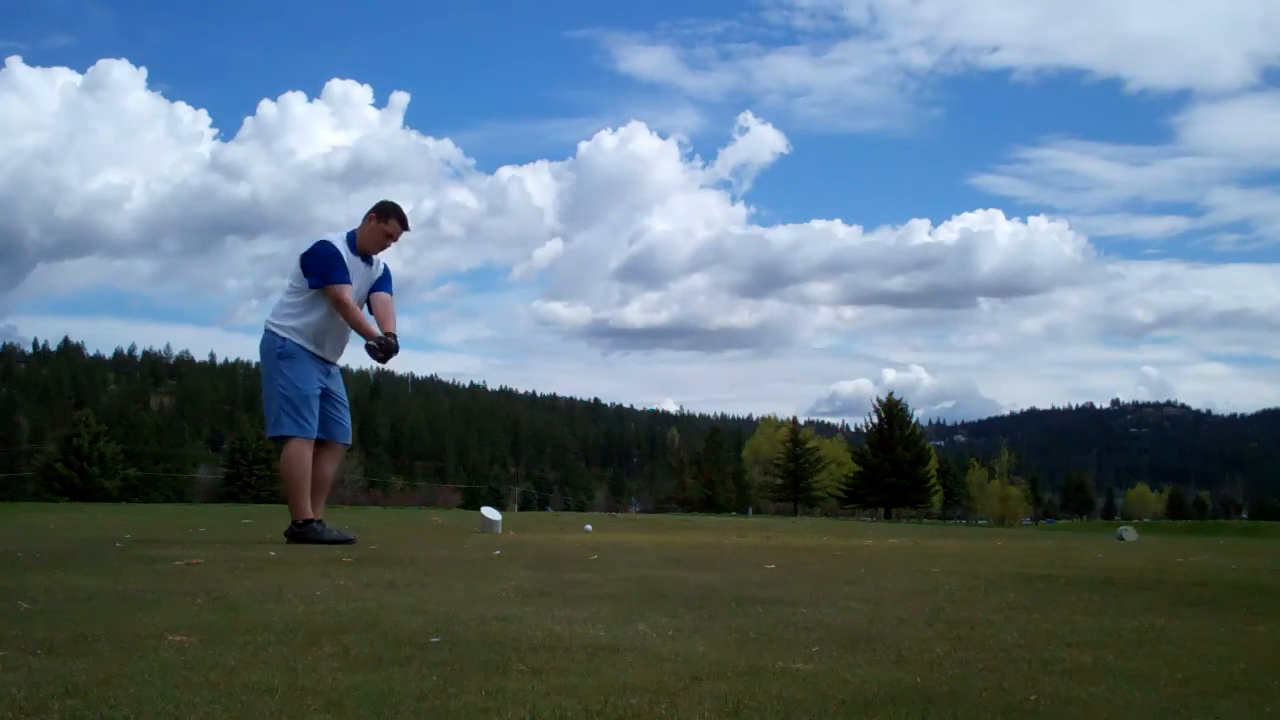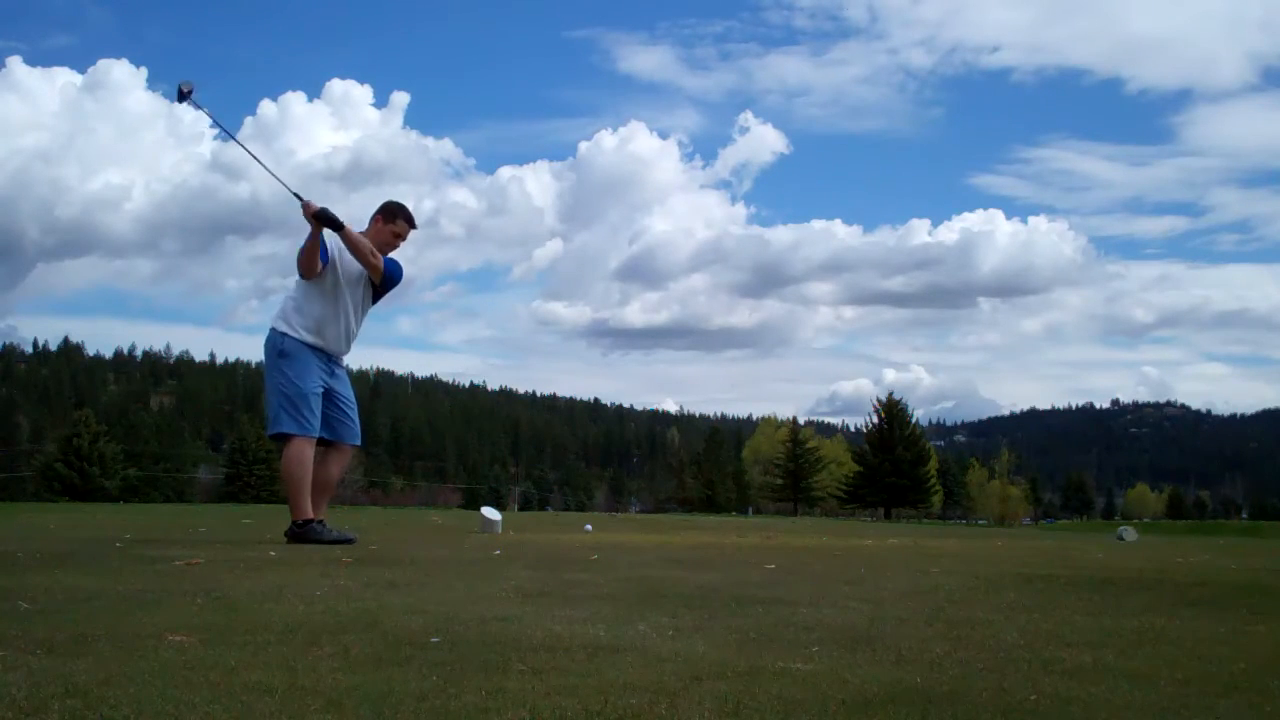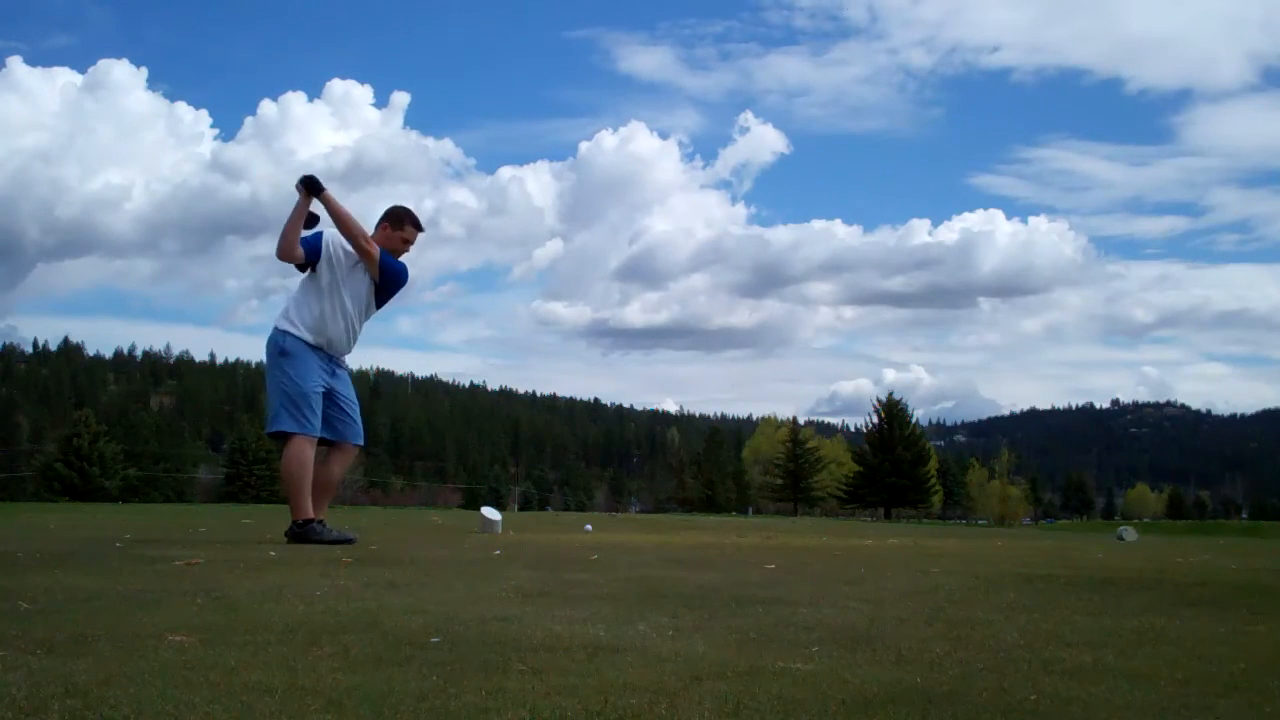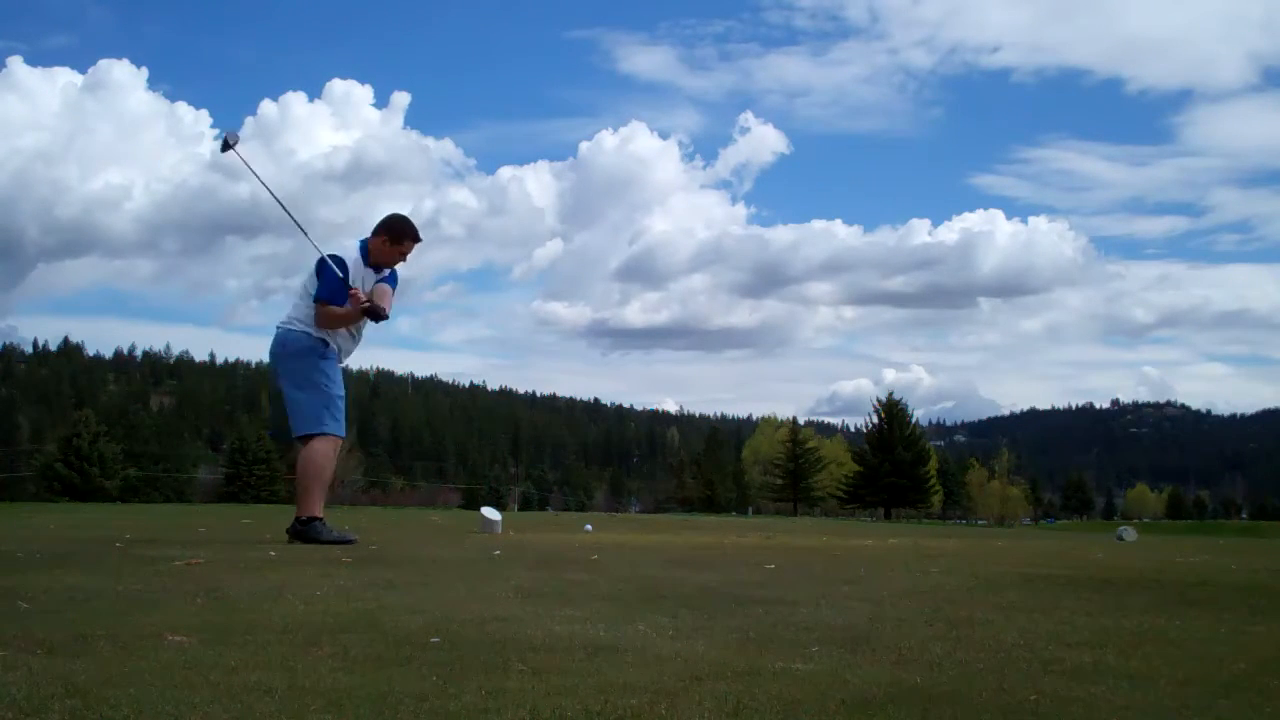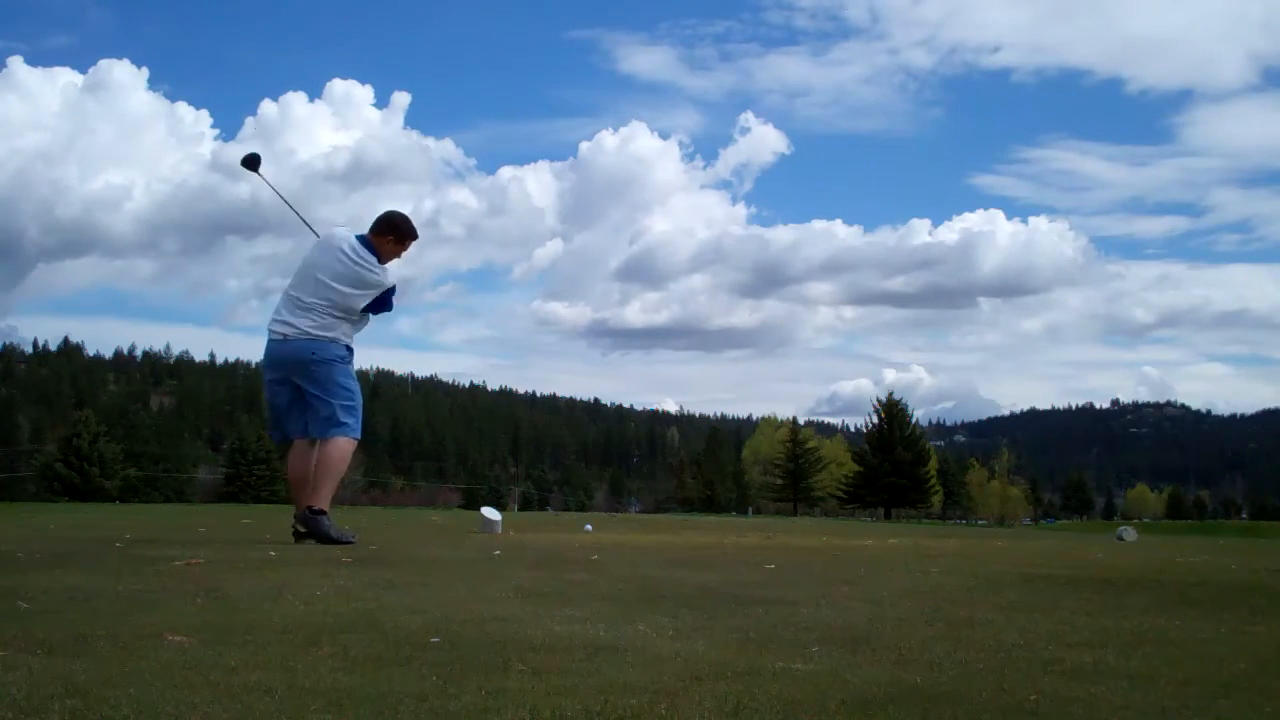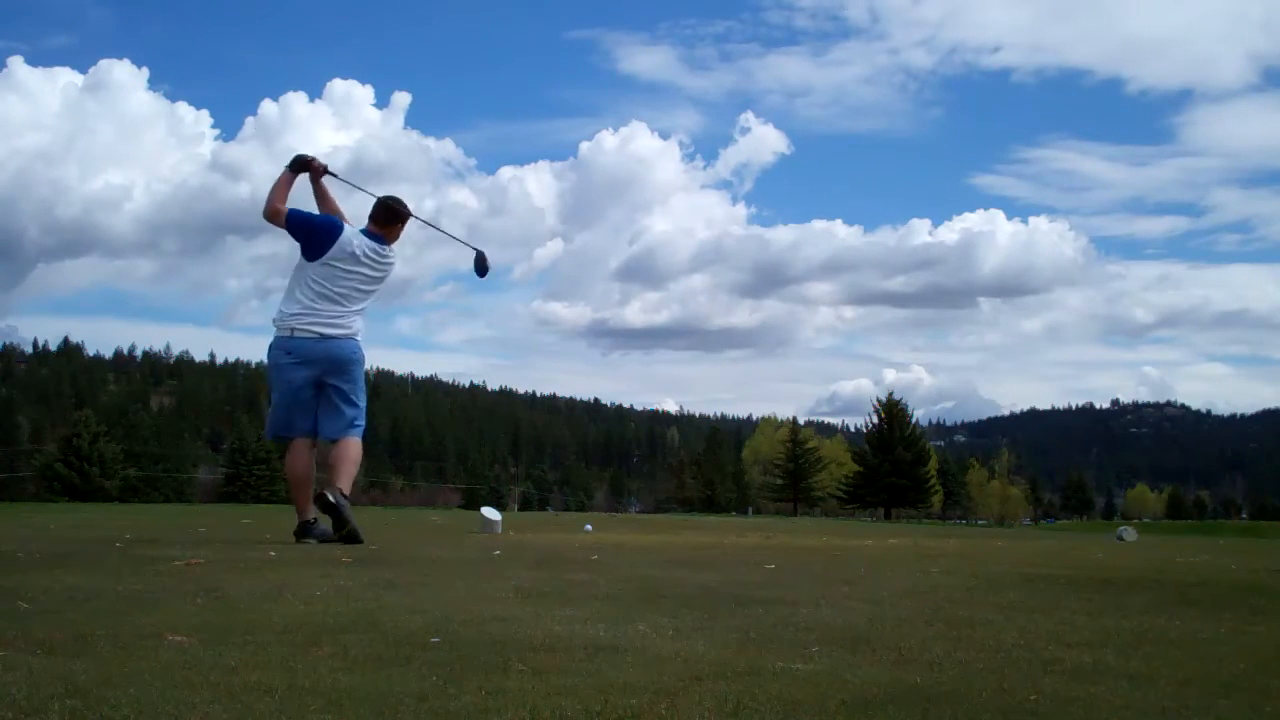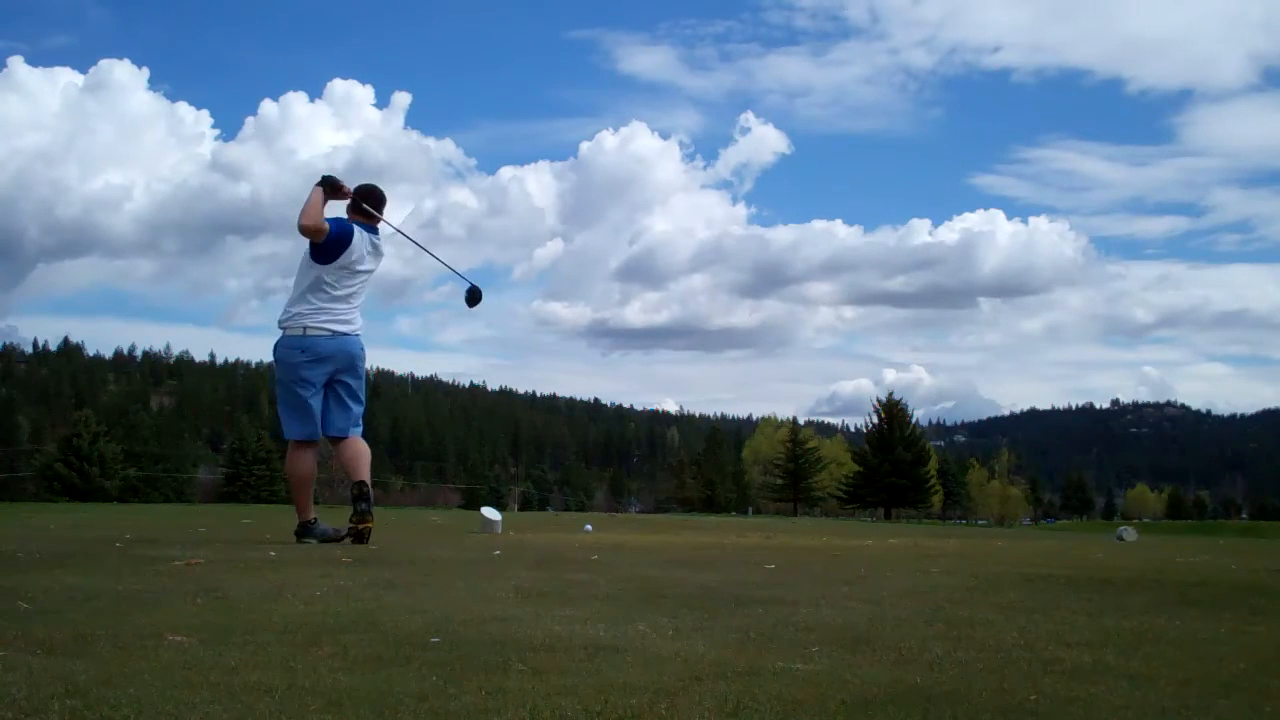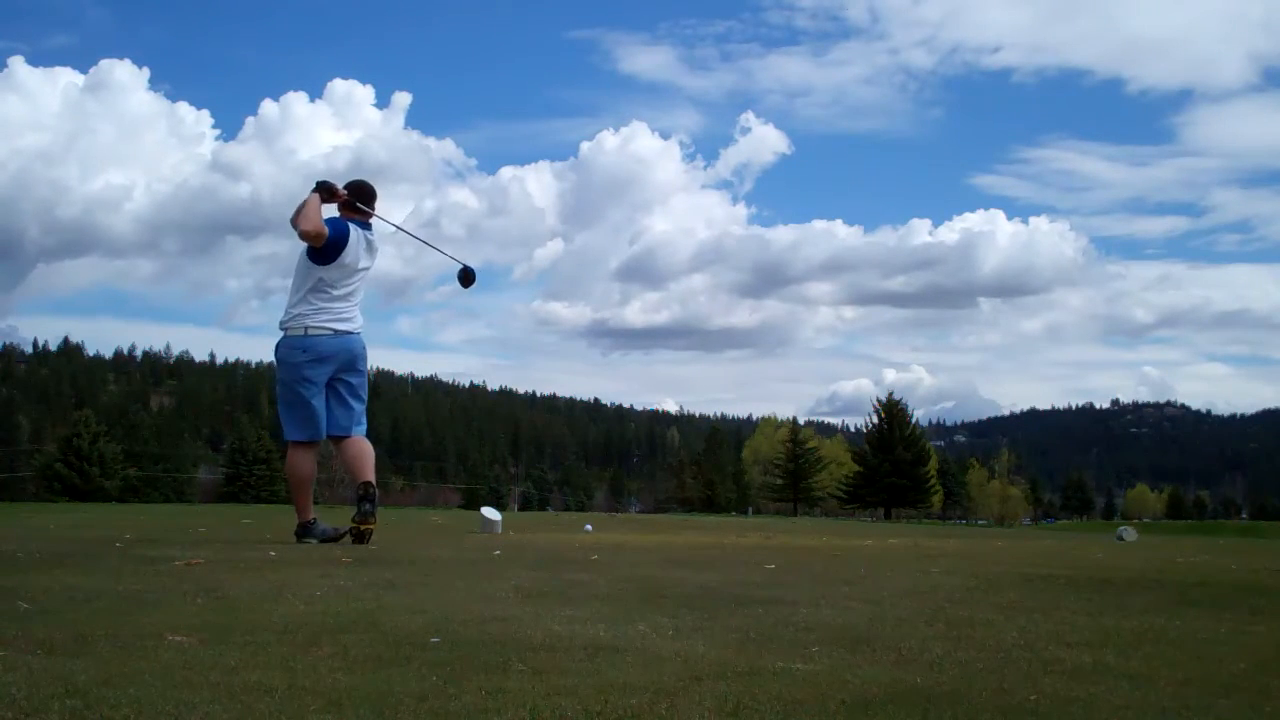
dt=0.2s
person 1, frame 1
left shoulder: (380, 269)
right shoulder: (329, 248)
left elbow: (383, 302)
right elbow: (342, 301)
left wrist: (388, 335)
right wrist: (371, 336)
left hip: (325, 360)
right hip: (291, 348)
left knee: (335, 441)
right knee: (300, 435)
left ankle: (312, 521)
right ankle: (303, 522)
person 1, frame 2
left shoulder: (391, 270)
right shoulder: (327, 243)
left elbow: (369, 261)
right elbow: (308, 268)
left wrist: (339, 226)
right wrist: (317, 227)
left hip: (332, 361)
right hip: (294, 348)
left knee: (344, 443)
right knee: (303, 435)
left ankle: (312, 522)
right ankle: (303, 524)
person 1, frame 3
left shoulder: (396, 273)
right shoulder: (328, 242)
left elbow: (361, 244)
right elbow: (286, 252)
left wrist: (324, 195)
right wrist: (303, 203)
left hip: (330, 360)
right hip: (294, 345)
left knee: (347, 443)
right knee: (303, 433)
left ankle: (312, 518)
right ankle: (303, 522)
person 1, frame 4
left shoulder: (386, 273)
right shoulder: (339, 263)
left elbow: (382, 306)
right elbow: (325, 319)
left wrist: (368, 303)
right wrist: (358, 307)
left hip: (309, 352)
right hip: (307, 346)
left knee: (322, 436)
right knee: (324, 433)
left ankle: (305, 519)
right ankle: (309, 521)
person 1, frame 5
left shoulder: (338, 237)
right shoulder: (382, 282)
right elbow: (380, 307)
left hip: (280, 346)
right hip: (326, 351)
left knee: (302, 437)
right knee: (341, 432)
left ankle: (303, 522)
right ankle: (316, 513)
person 1, frame 6
left shoulder: (334, 232)
right shoulder: (386, 261)
left elbow: (272, 211)
left wrist: (295, 170)
right wrist: (317, 181)
left hip: (293, 344)
right hip: (343, 349)
left knee: (299, 436)
right knee: (347, 432)
left ankle: (307, 521)
right ankle: (337, 494)
person 1, frame 7
left shoulder: (343, 232)
right shoulder: (374, 247)
left elbow: (310, 225)
right elbow: (308, 223)
left wrist: (322, 189)
right wrist: (326, 194)
left hip: (303, 343)
right hip: (347, 345)
left knee: (303, 437)
right knee: (347, 431)
left ankle: (307, 523)
right ankle: (362, 488)
person 1, frame 8
left shoulder: (340, 232)
right shoulder: (369, 243)
left elbow: (307, 228)
right elbow: (310, 224)
left wrist: (317, 194)
right wrist: (319, 201)
left hip: (305, 343)
right hip: (349, 343)
left knee: (304, 437)
right knee: (350, 431)
left ankle: (307, 523)
right ankle: (368, 490)
